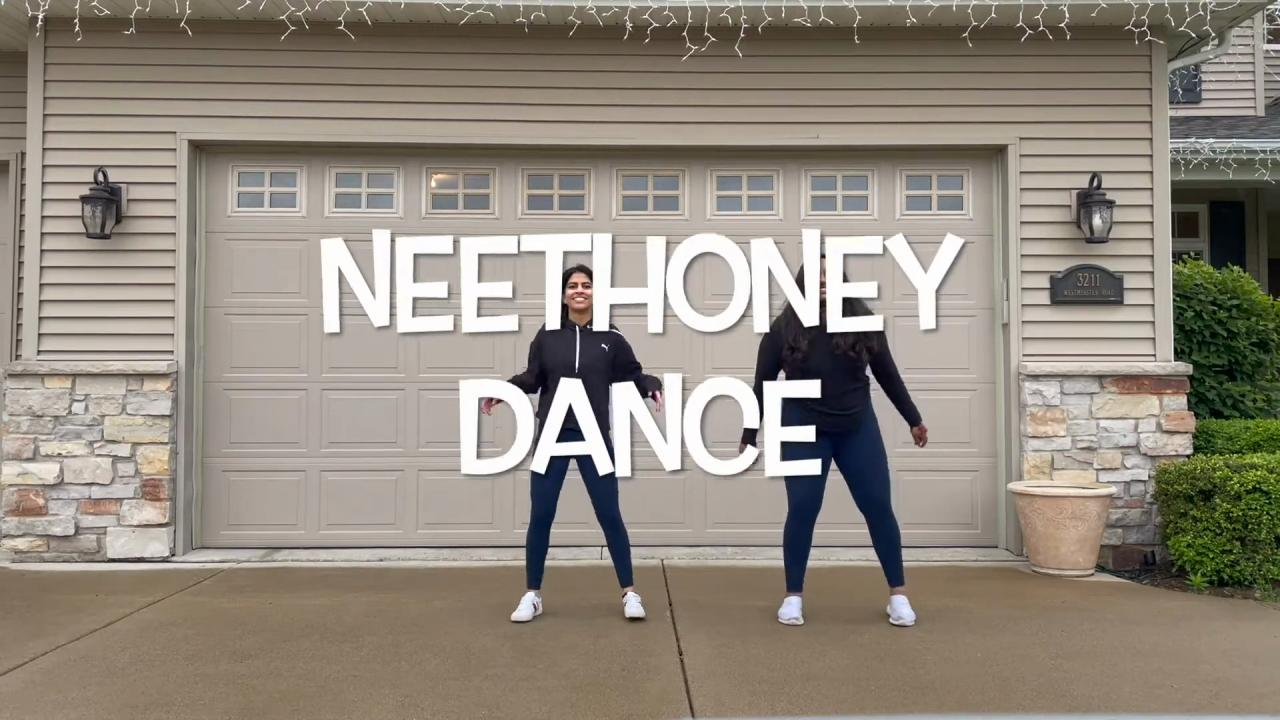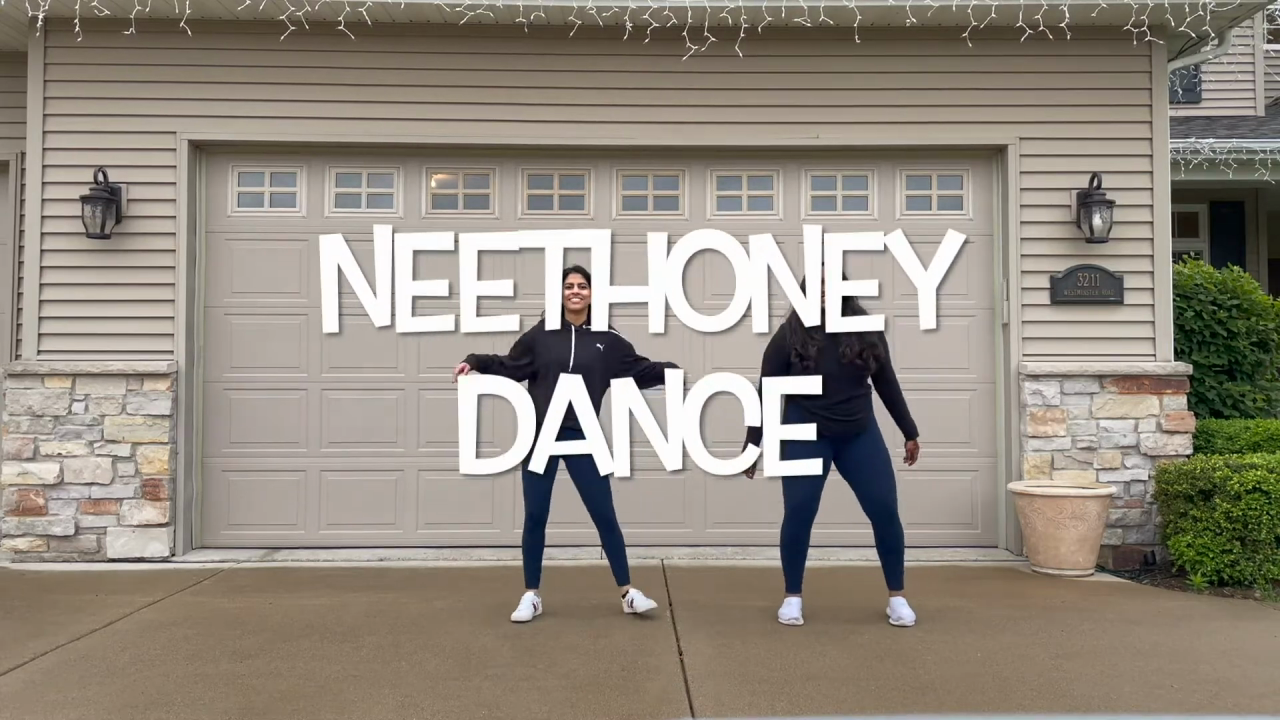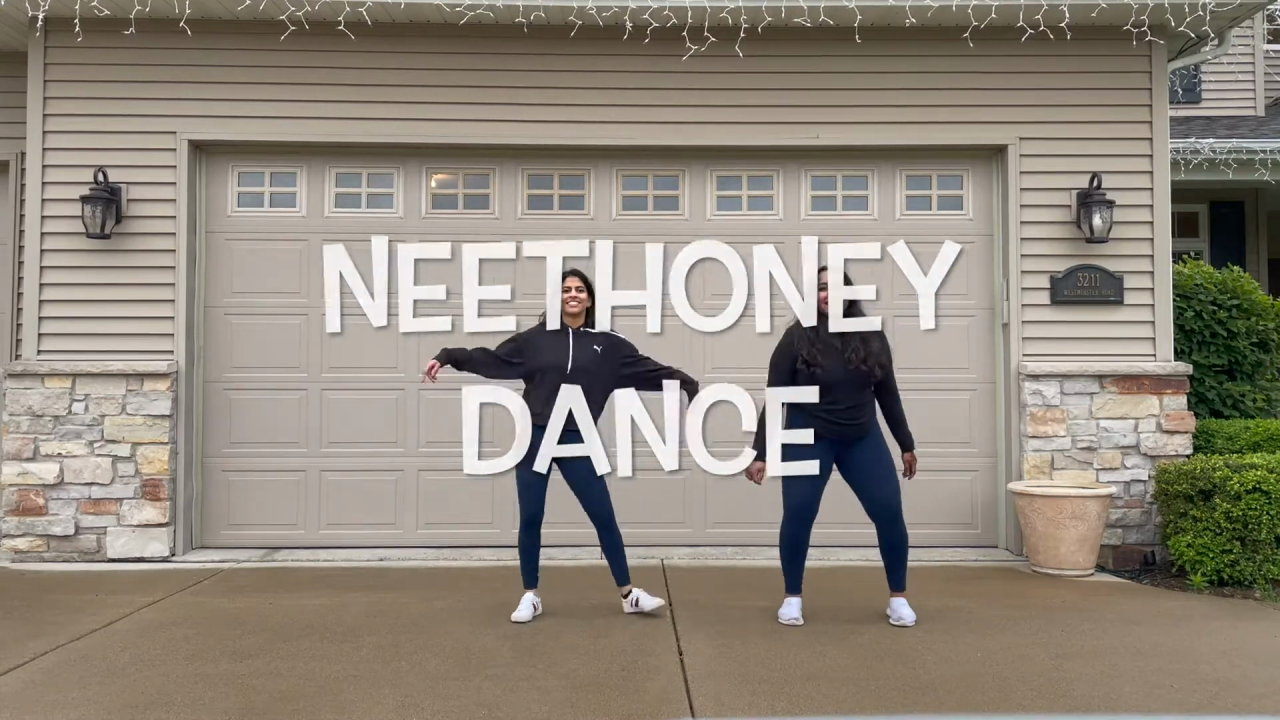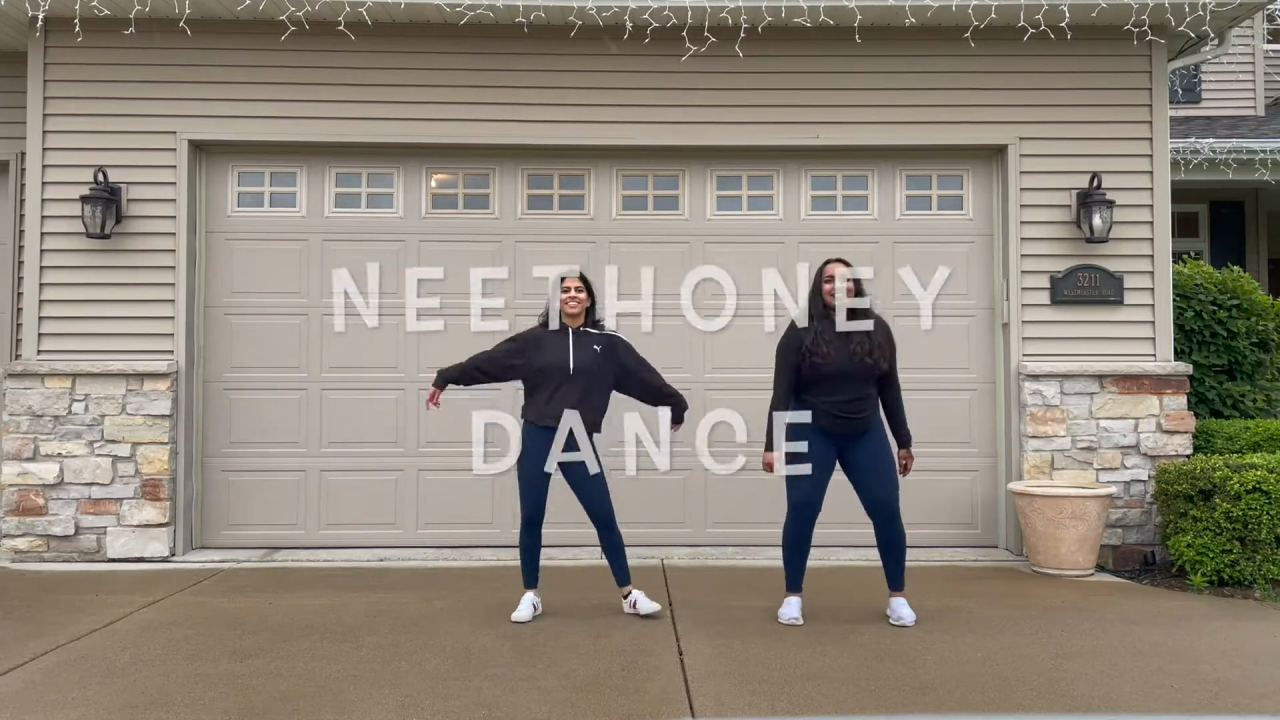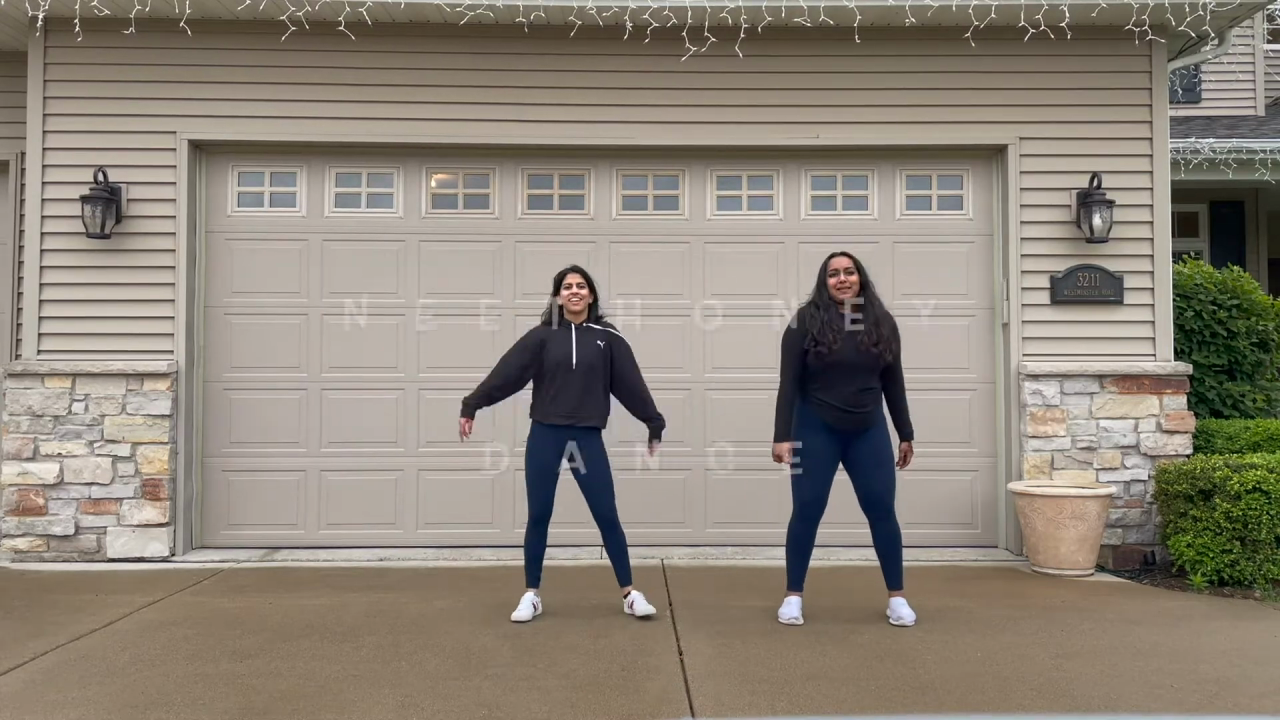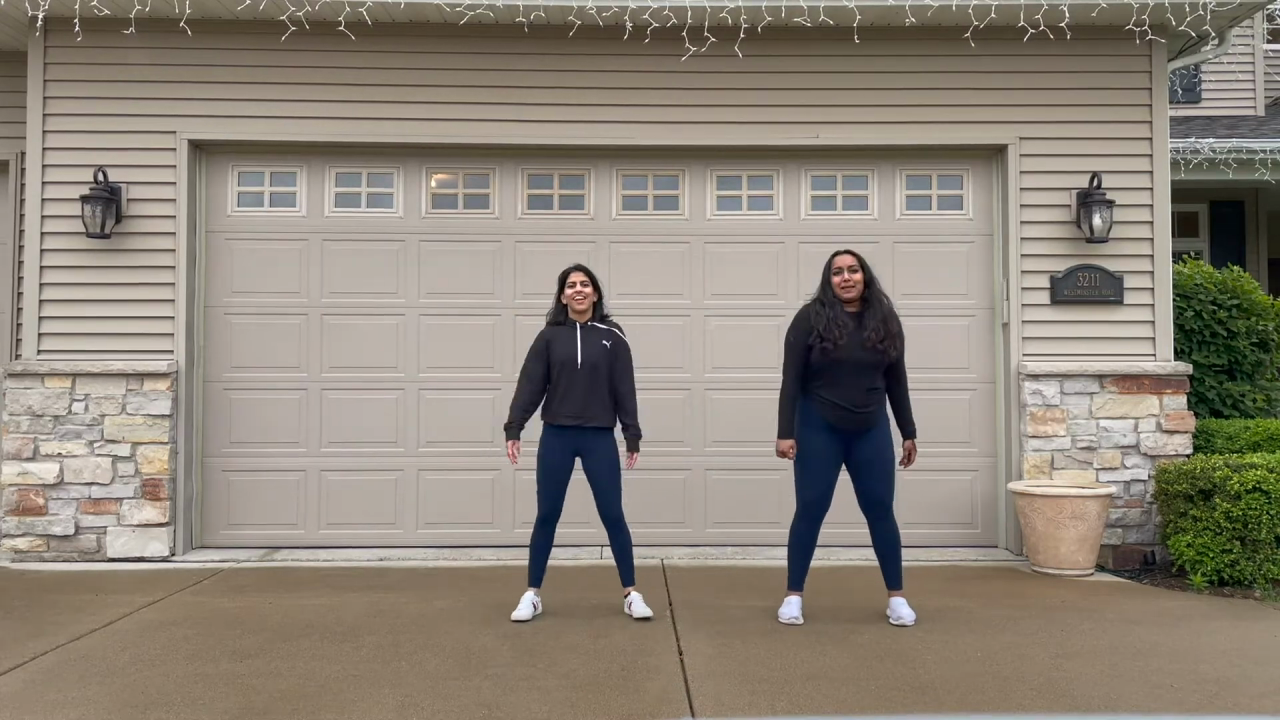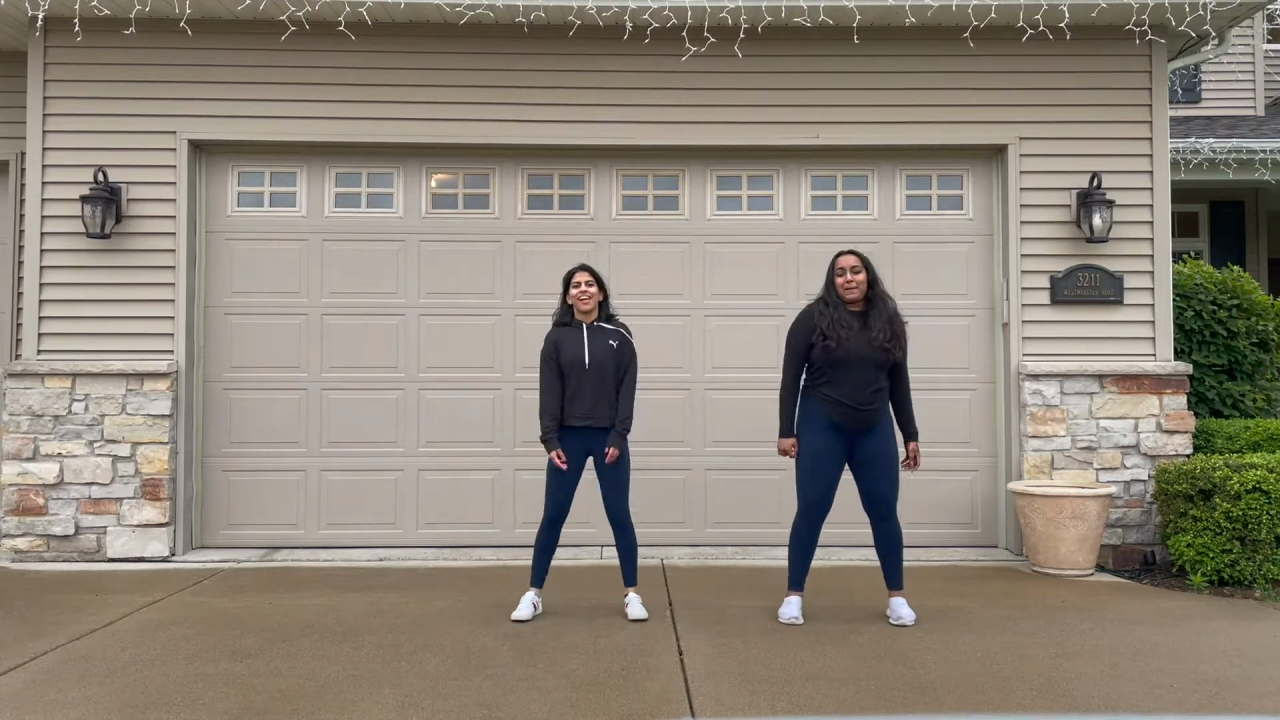
dt=0.1s
person 1, frame 1
right shoulder: (785, 328)
left elbow: (887, 373)
right elbow: (762, 384)
left wrist: (914, 420)
right wrist: (749, 437)
left hip: (858, 429)
right hip: (805, 431)
left knee: (878, 507)
right knee: (802, 509)
left ankle: (897, 595)
right ankle: (793, 596)
person 1, frame 2
left shoulder: (866, 331)
right shoulder: (790, 335)
left elbow: (887, 384)
left wrist: (910, 434)
right wrist: (751, 446)
left hip: (860, 434)
right hip: (805, 434)
left knee: (884, 510)
right knee: (798, 512)
left ankle: (896, 597)
right ankle: (792, 597)
person 1, frame 3
left shoulder: (871, 339)
right shoulder: (797, 341)
left elbow: (888, 395)
left wrist: (906, 446)
right wrist: (760, 454)
left hip: (863, 438)
right hip: (809, 439)
left knee: (889, 512)
right knee: (798, 513)
left ankle: (898, 598)
right ankle: (793, 597)
person 1, frame 4
left shoulder: (876, 331)
right shoulder: (801, 332)
left elbow: (890, 389)
right elbow: (782, 391)
left wrist: (904, 442)
right wrist: (771, 445)
left hip: (866, 434)
right hip: (812, 434)
left knee: (887, 511)
right knee: (801, 511)
left ankle: (897, 597)
right ankle: (793, 596)
person 1, frame 5
left shoulder: (881, 324)
right shoulder: (807, 322)
left elbow: (894, 382)
right elbow: (789, 382)
left wrist: (905, 434)
right wrist: (782, 436)
left hip: (868, 429)
right hip: (816, 429)
left knee: (881, 509)
right knee: (808, 509)
left ankle: (896, 597)
right ankle: (793, 596)
person 1, frame 6
left shoulder: (885, 321)
right shoulder: (811, 319)
left elbow: (896, 381)
right elbow: (791, 380)
left wrist: (908, 433)
right wrist: (786, 433)
left hip: (871, 429)
right hip: (819, 428)
left knee: (880, 509)
right knee: (811, 509)
left ankle: (896, 597)
right ankle: (793, 596)
person 1, frame 7
left shoulder: (889, 322)
right shoulder: (814, 318)
left elbow: (899, 383)
right elbow: (791, 377)
left wrist: (910, 436)
right wrist: (787, 432)
left hip: (874, 429)
right hip: (822, 426)
left knee: (883, 510)
right knee: (812, 509)
left ankle: (896, 597)
right ankle: (794, 596)
person 2, frame 1
left shoulder: (610, 338)
right shoulder: (548, 337)
left elbow: (631, 374)
right elbow: (533, 377)
left wrist: (653, 387)
left knee: (610, 517)
right knee: (540, 518)
left ankle: (629, 595)
right ankle: (532, 595)
person 2, frame 2
left shoulder: (607, 339)
right shoulder: (542, 335)
left elbow: (638, 368)
right elbow: (511, 365)
left wrist: (670, 373)
right wrist: (475, 362)
left hip: (583, 439)
right hip: (541, 437)
left knee: (604, 516)
right knee: (535, 517)
left ankle: (628, 591)
right ankle: (532, 595)
person 2, frame 3
left shoulder: (608, 342)
right shoulder: (537, 339)
left elbow: (645, 369)
right elbow: (493, 359)
left wrist: (686, 383)
right wrist: (448, 357)
left hip: (576, 443)
right hip: (536, 439)
left knee: (604, 517)
right knee: (530, 519)
left ankle: (629, 592)
right ankle: (531, 595)
person 2, frame 4
left shoulder: (607, 341)
right shoulder: (537, 339)
left elbow: (642, 375)
right elbow: (490, 362)
left wrist: (676, 404)
right wrist: (444, 378)
left hip: (578, 443)
right hip: (536, 439)
left knee: (604, 517)
right knee: (531, 519)
left ankle: (629, 593)
right ankle: (531, 595)
person 2, frame 5
left shoulder: (607, 336)
right shoulder: (542, 336)
left elbow: (630, 384)
right elbow: (507, 374)
left wrist: (655, 426)
right wrist: (471, 406)
left hip: (588, 438)
right hip: (544, 436)
left knee: (606, 516)
right knee: (538, 517)
left ankle: (629, 592)
right ankle: (532, 595)
person 2, frame 6
left shoulder: (612, 336)
right shoulder: (549, 337)
left elbow: (623, 388)
right elbow: (530, 384)
left wrist: (633, 437)
right wrist: (513, 429)
left hip: (600, 438)
right hip: (556, 437)
left knee: (613, 516)
right knee: (546, 516)
left ankle: (631, 593)
right ankle: (533, 594)
person 2, frame 7
left shoulder: (619, 335)
right shoulder: (557, 338)
left elbow: (627, 389)
right elbow: (550, 393)
left wrist: (618, 437)
right wrist: (550, 441)
left hip: (610, 439)
right hip: (568, 437)
left knee: (619, 516)
right knee: (553, 517)
left ankle: (631, 595)
right ankle: (534, 594)
